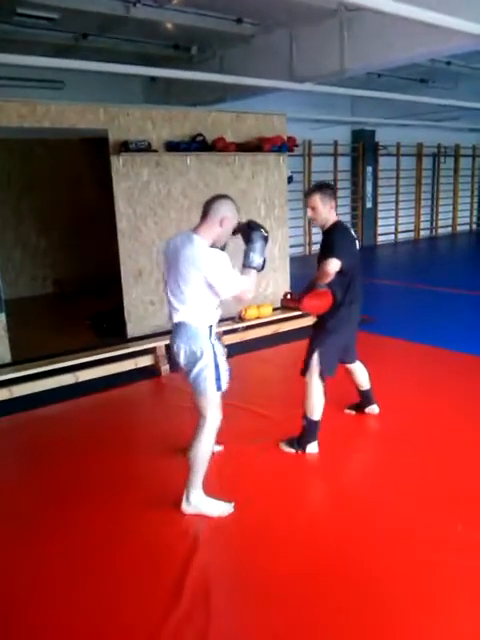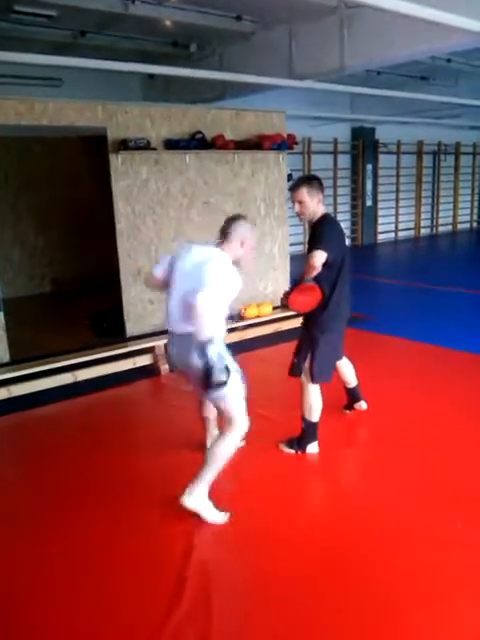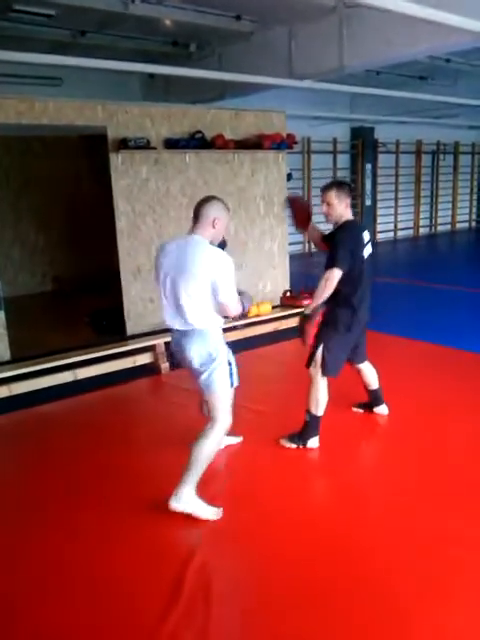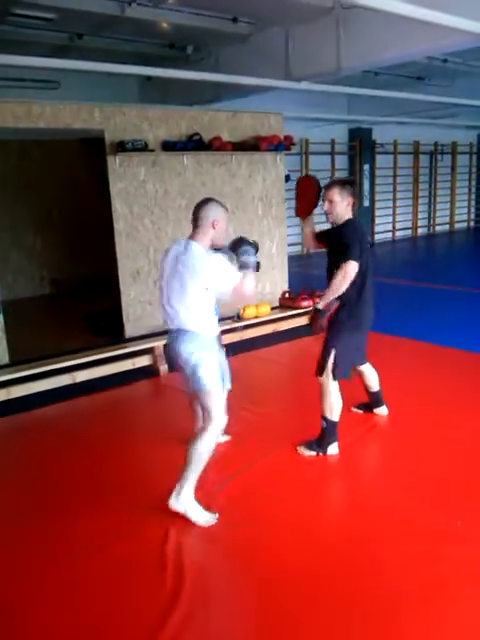
dt=0.4s
person 1, frame 1
left shoulder: (177, 242)
right shoulder: (208, 258)
right elbow: (244, 293)
left wrist: (217, 243)
right wrist: (255, 251)
left hip: (191, 331)
right hip: (197, 337)
left knee: (219, 383)
right knee: (211, 420)
left ankle: (202, 444)
right ankle: (193, 497)
person 1, frame 2
left shoulder: (188, 252)
right shoulder: (226, 271)
left elbow: (157, 279)
right elbow: (200, 306)
right wrist: (212, 358)
left hip: (178, 343)
right hip: (204, 349)
left knee: (208, 392)
right knee: (238, 423)
left ankle: (213, 442)
right ankle: (197, 493)
person 1, frame 3
left shoulder: (166, 250)
right shoulder: (217, 258)
right elbow: (229, 309)
right wrist: (240, 302)
left hip: (180, 338)
right hip: (206, 342)
left knee: (210, 387)
right knee: (222, 421)
left ankle: (216, 438)
right ankle: (184, 495)
person 1, frame 4
left shoulder: (174, 252)
right shoulder: (210, 262)
right elbow: (245, 293)
right wrist: (248, 260)
left hip: (178, 338)
right hip: (200, 342)
left knee: (203, 392)
right knee: (217, 421)
left ankle: (202, 438)
right ankle: (184, 494)
person 2, frame 1
left shoulder: (337, 235)
right shoulder: (339, 232)
left elbow: (329, 269)
left wrist: (311, 287)
right wrist: (304, 295)
left hip: (335, 317)
right hip: (346, 312)
left knee: (312, 374)
right knee: (349, 359)
left ankle: (308, 440)
right ankle: (368, 403)
person 2, frame 2
left shoulder: (325, 228)
right shoulder: (326, 225)
left elbow: (315, 261)
left wrist: (301, 283)
left hip: (324, 314)
right hip: (333, 308)
left knee: (308, 376)
right knee: (336, 356)
left ankle: (308, 441)
right ankle: (356, 399)
person 2, frame 3
left shoulder: (344, 235)
right shoulder: (357, 230)
left elbow: (332, 277)
right elbow: (319, 242)
left wrist: (310, 310)
left hip: (341, 316)
right hip: (356, 311)
left knee: (318, 371)
right knee: (359, 360)
left ankle: (309, 434)
right ankle: (378, 403)
person 2, frame 4
left shoulder: (350, 231)
right shoulder: (337, 231)
left elbow: (349, 270)
right elbow: (312, 241)
left wrist: (325, 303)
right wrist: (307, 213)
left hip: (349, 316)
right hip: (358, 313)
left knee: (328, 376)
right knee: (358, 362)
left ankle: (327, 441)
right ankle: (377, 404)
